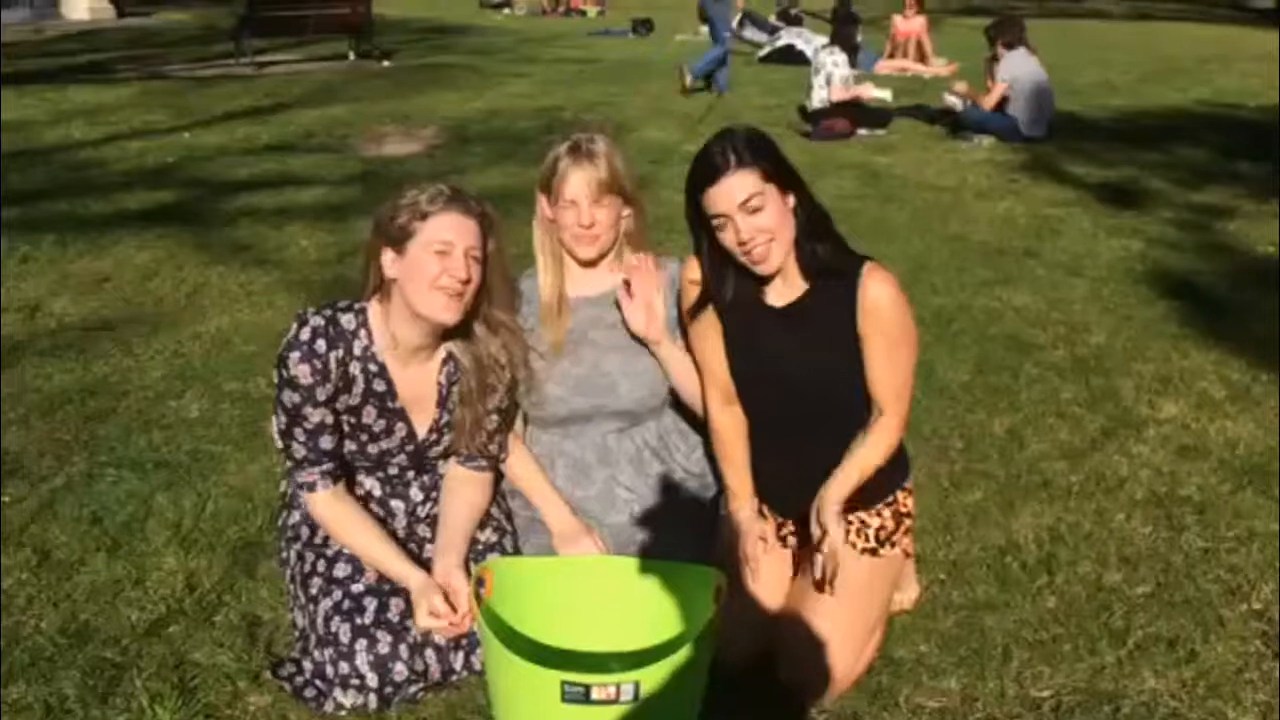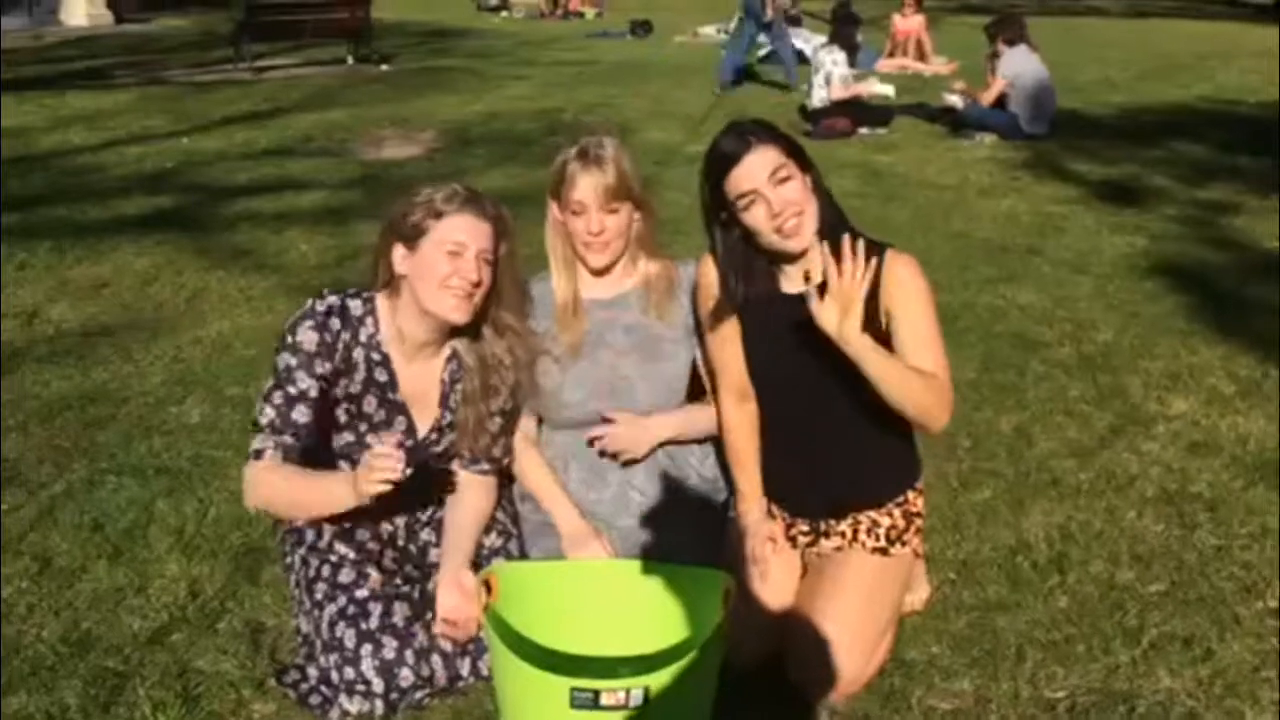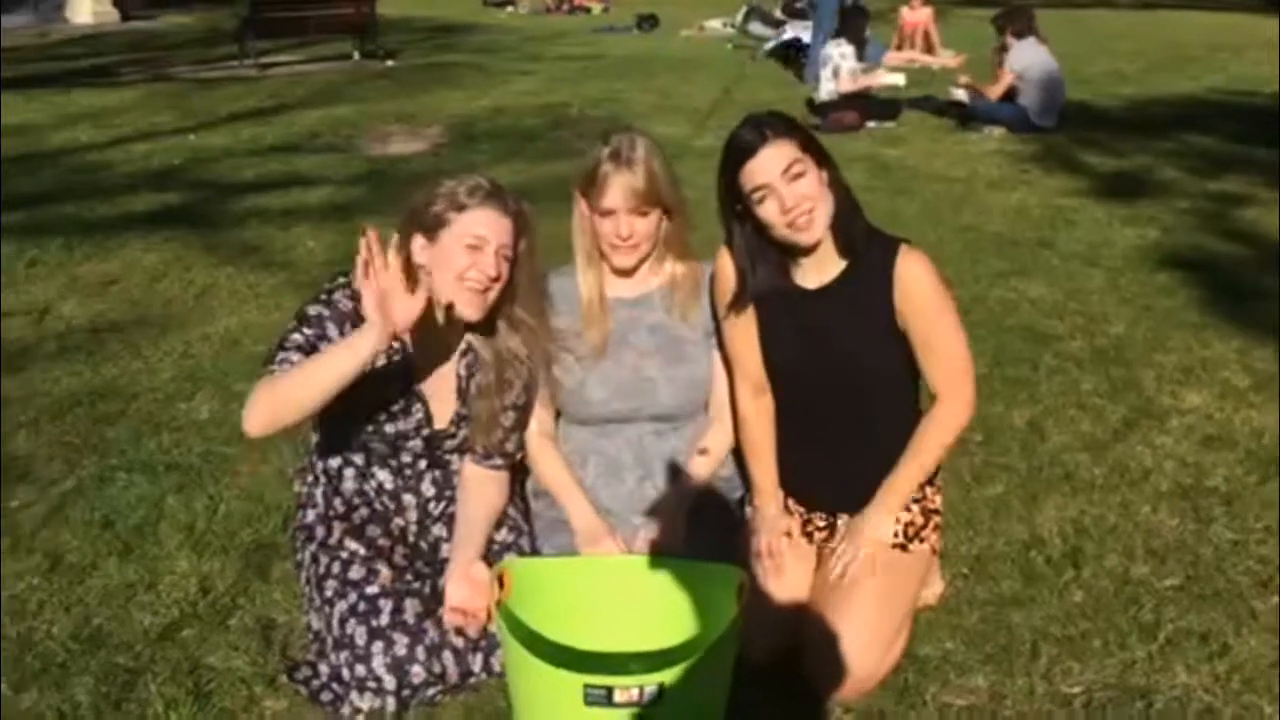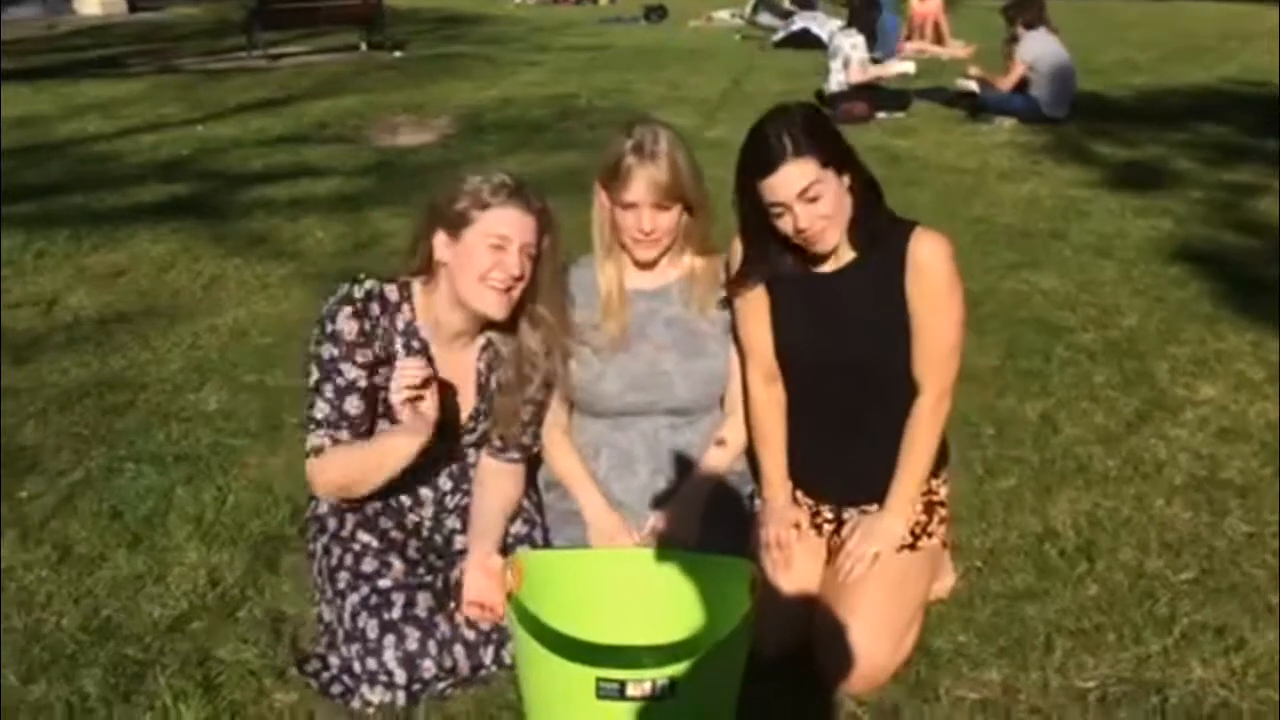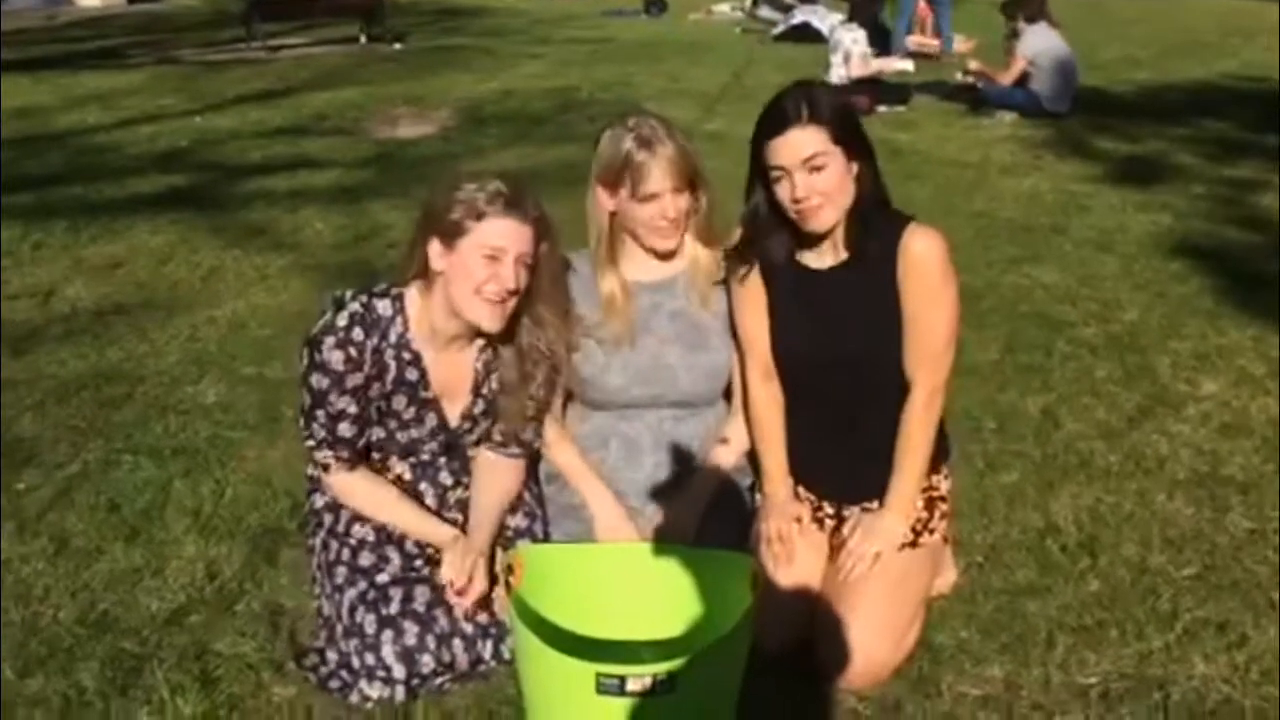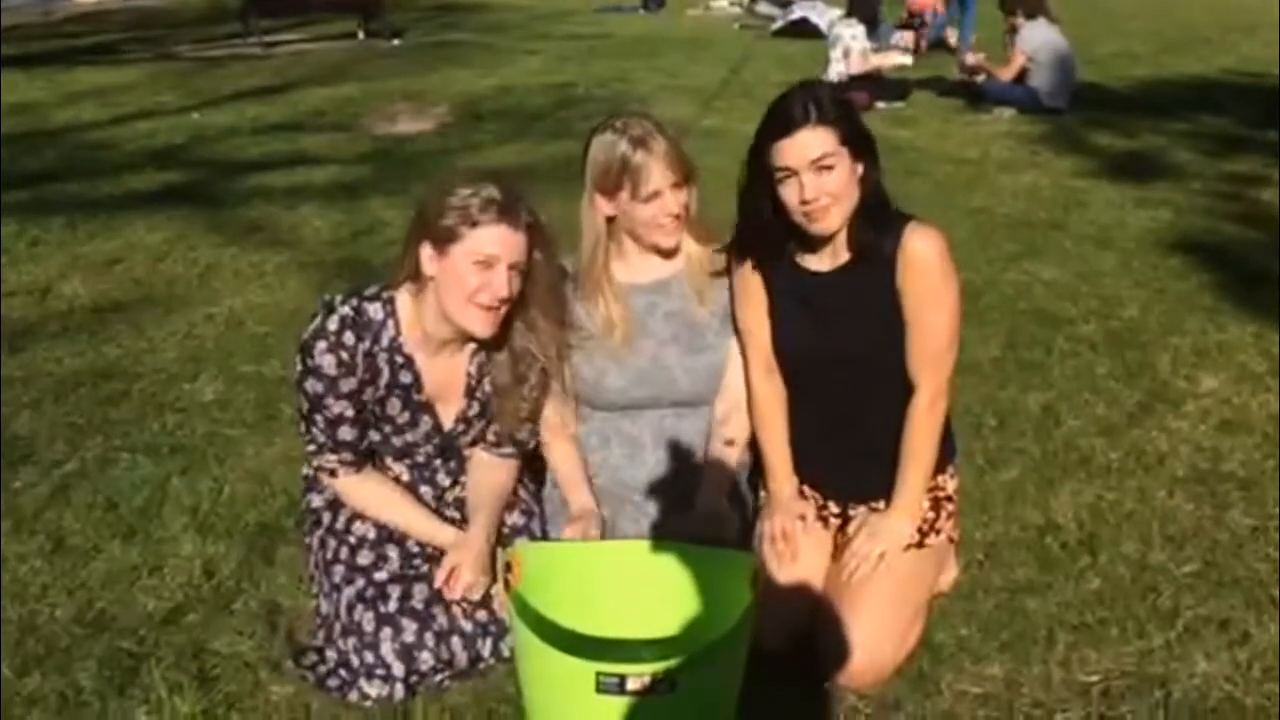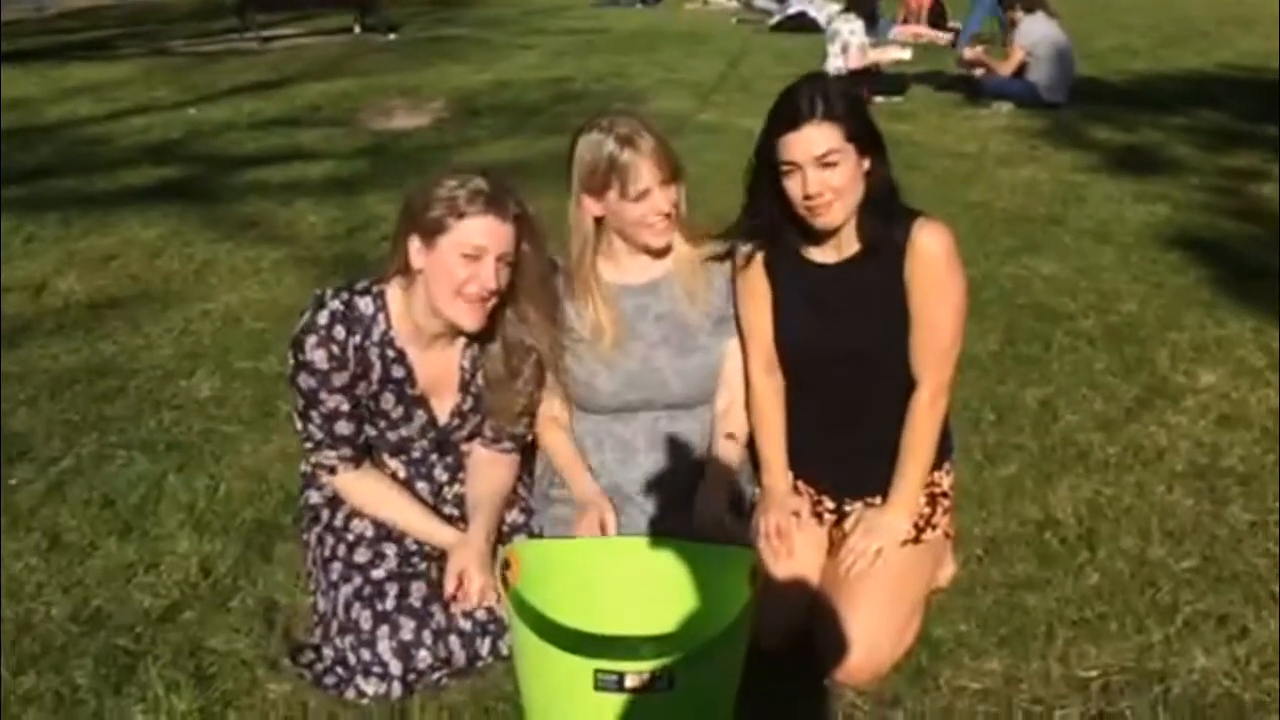
dt=0.3s
person 1, frame 1
left shoulder: (869, 290)
right shoulder: (704, 283)
left elbow: (890, 416)
right elbow: (724, 404)
left wrist: (833, 492)
right wrist: (743, 511)
left hip: (861, 499)
right hip: (768, 500)
left knee: (810, 676)
right knee: (730, 650)
left ankle: (884, 574)
right ankle: (827, 575)
person 1, frame 2
left shoulder: (888, 272)
right shoulder: (721, 276)
left elbow: (936, 408)
right elbow: (736, 399)
left wrist: (849, 338)
right wrist: (752, 510)
left hip: (874, 502)
right hip: (778, 500)
left knee: (822, 679)
right knee: (742, 651)
left ankle: (896, 574)
right ankle: (826, 582)
person 1, frame 3
left shoulder: (902, 269)
right shoulder: (738, 270)
left elbow: (955, 400)
right elbow: (752, 394)
left wrist: (880, 512)
right wrist: (766, 505)
left hip: (889, 497)
right hip: (794, 496)
left knee: (840, 674)
right knee: (754, 645)
left ankle: (908, 571)
right ankle: (836, 576)
person 1, frame 4
left shoulder: (920, 253)
right shoulder: (754, 255)
left elbow: (933, 392)
right elbow: (764, 380)
left wrist: (892, 516)
right wrist: (775, 494)
left hip: (898, 488)
right hip: (803, 487)
left knee: (852, 669)
right knee: (765, 641)
left ankle: (919, 565)
right ankle: (849, 570)
person 1, frame 5
left shoulder: (914, 249)
right shoulder: (756, 249)
left elbow: (925, 391)
right elbow: (762, 377)
left wrist: (894, 517)
right wrist: (776, 492)
left hip: (899, 483)
right hip: (804, 481)
left knee: (854, 664)
right knee: (769, 636)
left ankle: (920, 559)
right ankle: (844, 562)
person 1, frame 6
left shoulder: (914, 249)
right shoulder: (758, 251)
left elbow: (930, 391)
right elbow: (765, 375)
left wrist: (900, 517)
right wrist: (781, 491)
left hip: (900, 482)
right hip: (807, 479)
left knee: (856, 664)
right knee: (770, 636)
left ankle: (924, 560)
person 1, frame 7
left shoulder: (922, 245)
right shoulder: (762, 245)
left elbow: (931, 387)
right elbow: (765, 370)
left wrist: (896, 513)
right wrist: (775, 486)
left hip: (898, 477)
right hip: (804, 475)
left knee: (853, 661)
right knee: (768, 632)
left ankle: (921, 556)
right ankle: (838, 556)
person 2, frame 1
left shoulder: (489, 347)
right shoulder: (319, 343)
left elbow: (471, 465)
right elbow: (321, 490)
left wrist: (448, 563)
right wrist: (414, 580)
left hip: (447, 514)
right hip: (341, 522)
right knee: (370, 671)
person 2, frame 2
left shoulder: (494, 349)
right shoulder: (329, 330)
left elbow: (477, 471)
right elbow: (261, 487)
left wrist: (455, 568)
right wrist: (354, 489)
left hip: (454, 521)
right hip: (343, 527)
left ankle: (432, 595)
person 2, frame 3
left shoulder: (511, 344)
right shoulder: (347, 309)
left elbow: (489, 465)
right elbow: (258, 420)
left wrist: (466, 561)
right wrist: (373, 338)
left hip: (463, 514)
right hip: (355, 517)
right knee: (386, 676)
left ankle: (431, 594)
person 2, frame 4
left shoulder: (529, 341)
right shoulder: (361, 319)
left elbow: (503, 457)
right elbow: (329, 478)
left wrist: (479, 556)
right wrist: (412, 435)
left hip: (471, 504)
right hip: (369, 513)
right knee: (399, 667)
left ankle: (459, 582)
person 2, frame 5
left shoulder: (528, 339)
right shoulder: (353, 330)
left elbow: (503, 452)
right elbow: (338, 470)
left wrist: (476, 543)
right wrist: (445, 541)
left hip: (476, 502)
right hip: (368, 508)
right knee: (398, 660)
left ankle: (462, 569)
person 2, frame 6
left shoulder: (521, 340)
right shoulder: (344, 334)
left elbow: (497, 451)
right elbow: (345, 472)
left wrist: (479, 536)
right wrist: (453, 541)
left hip: (472, 502)
right hip: (367, 508)
right knee: (397, 655)
person 2, frame 7
left shoulder: (512, 331)
right shoulder: (335, 329)
left elbow: (496, 446)
right elbow: (344, 470)
left wrist: (479, 538)
right wrist: (451, 542)
left hip: (472, 498)
right hip: (364, 505)
right knee: (394, 654)
person 3, frame 1
left shoulder: (668, 284)
right shoulder: (519, 302)
left wrist: (658, 339)
right wrist: (562, 522)
left hip: (668, 509)
right hip: (556, 513)
person 3, frame 2
left shoulder: (684, 289)
right shoulder: (532, 306)
right elbow: (518, 437)
left wrist: (657, 427)
right wrist: (570, 524)
left hip: (678, 511)
right hip: (564, 519)
person 3, frame 3
left shoulder: (706, 290)
right shoulder: (554, 300)
left elbow: (725, 417)
right elbow: (535, 432)
left wrist: (676, 505)
right wrist: (585, 521)
left hip: (692, 507)
right hip: (579, 513)
person 3, frame 4
left shoulder: (723, 285)
right shoulder: (571, 290)
left elbow: (742, 413)
right elbow: (549, 422)
left wrist: (689, 500)
right wrist: (596, 509)
left hip: (704, 506)
right hip: (591, 510)
person 3, frame 5
left shoulder: (726, 278)
right shoulder: (571, 284)
right elbow: (544, 415)
left wrist: (696, 497)
right wrist: (601, 503)
left hip: (705, 504)
right hip: (589, 510)
person 3, frame 6
left shoulder: (724, 277)
right shoulder: (569, 289)
left elbow: (733, 405)
left wrist: (715, 498)
right wrist: (581, 507)
left hip: (700, 513)
right hip: (600, 513)
person 3, frame 7
left shoulder: (718, 272)
right shoulder: (559, 289)
left elbow: (733, 403)
right elbow: (550, 416)
left wrist: (714, 497)
right wrist: (587, 497)
left hip: (696, 510)
right hip: (595, 512)
